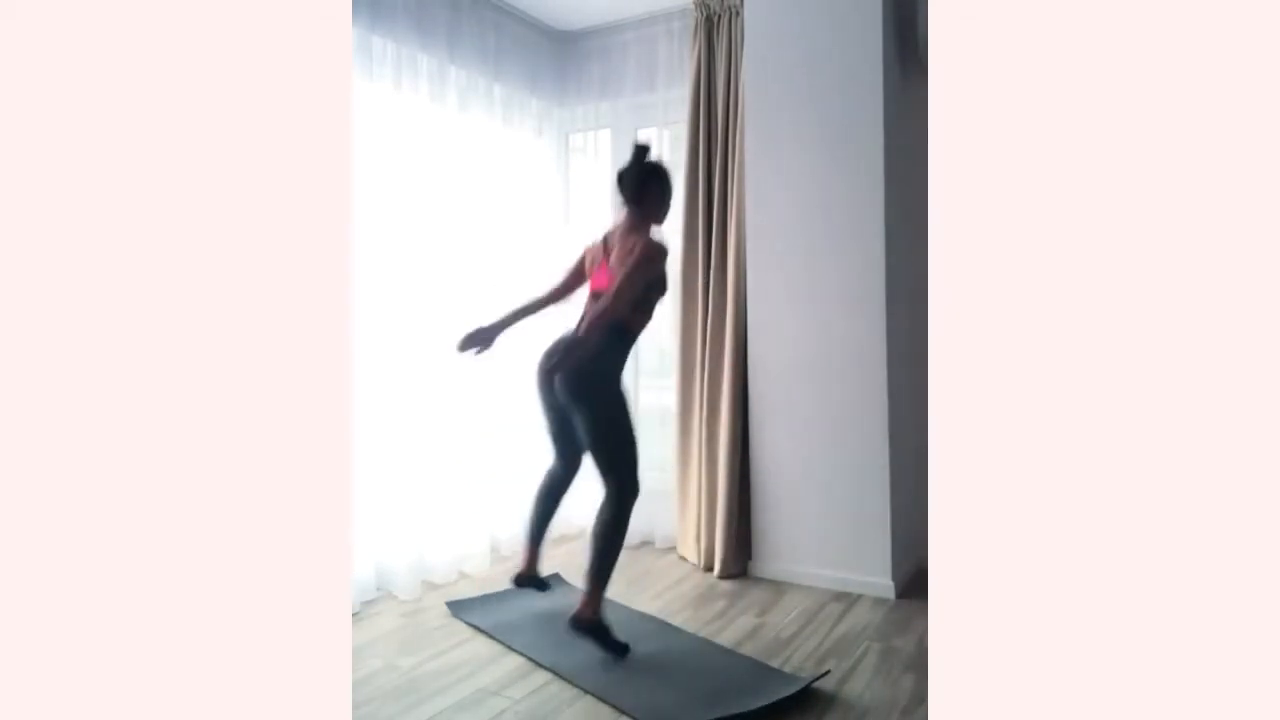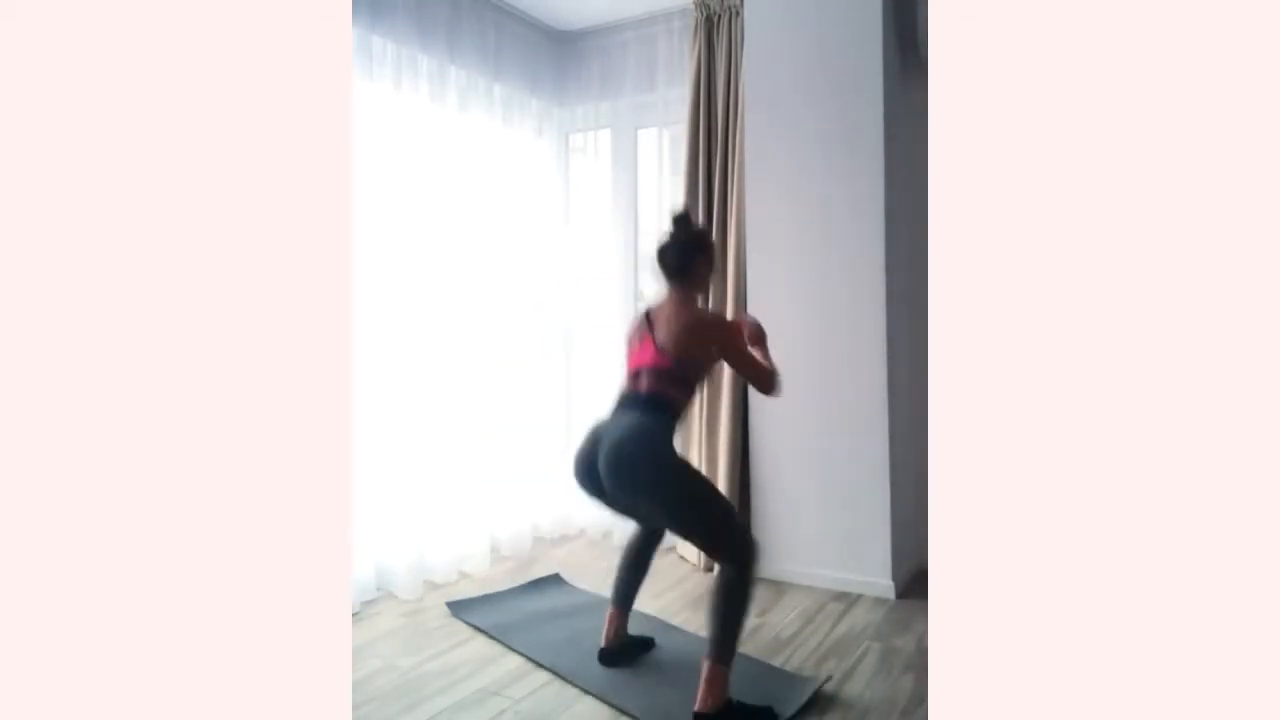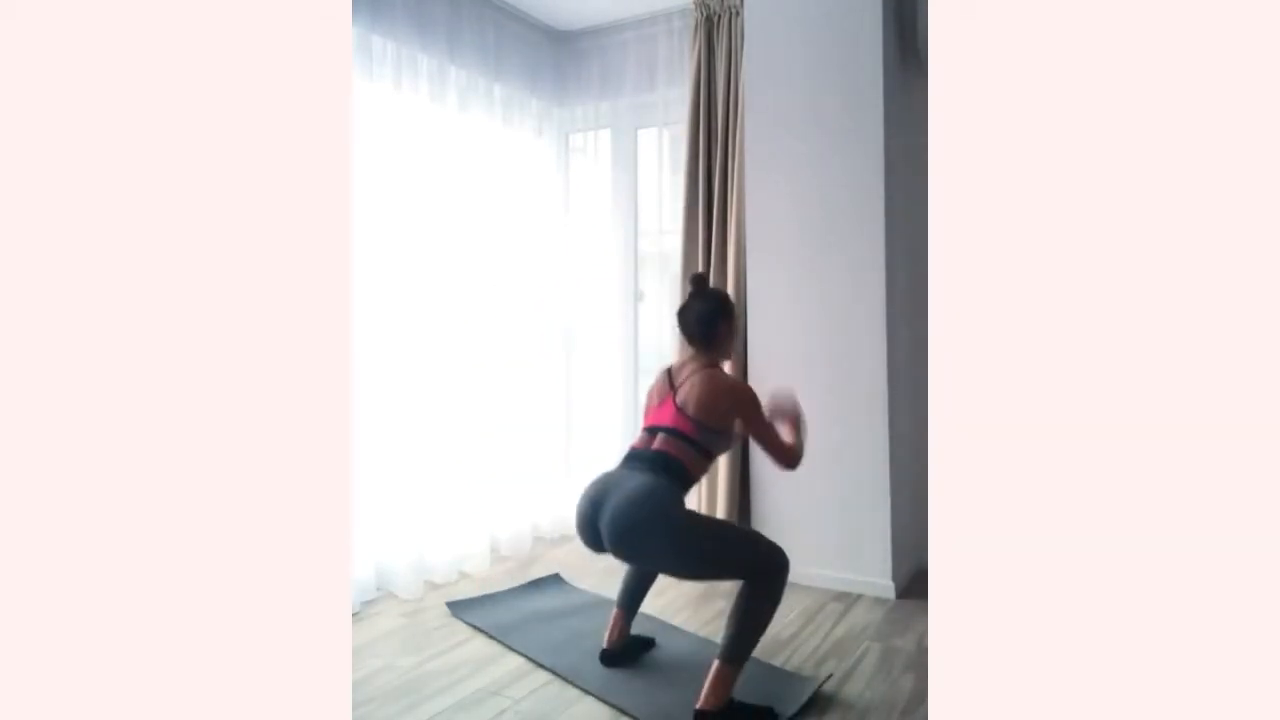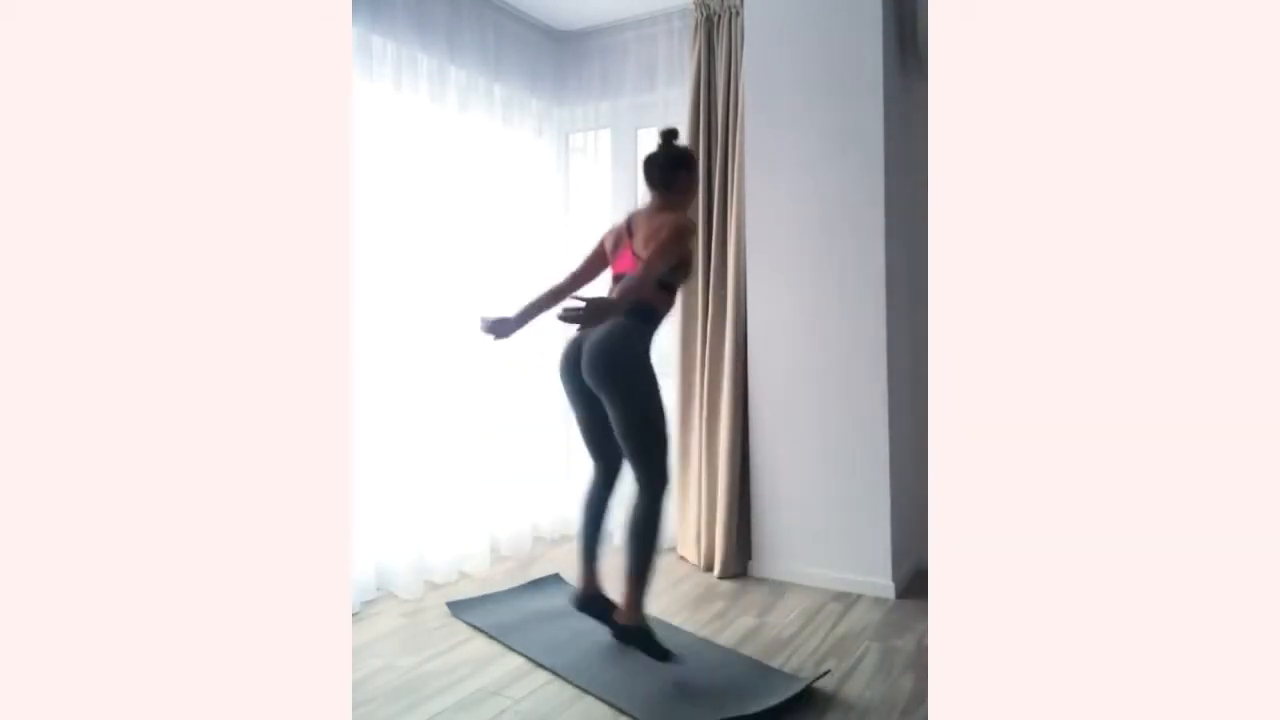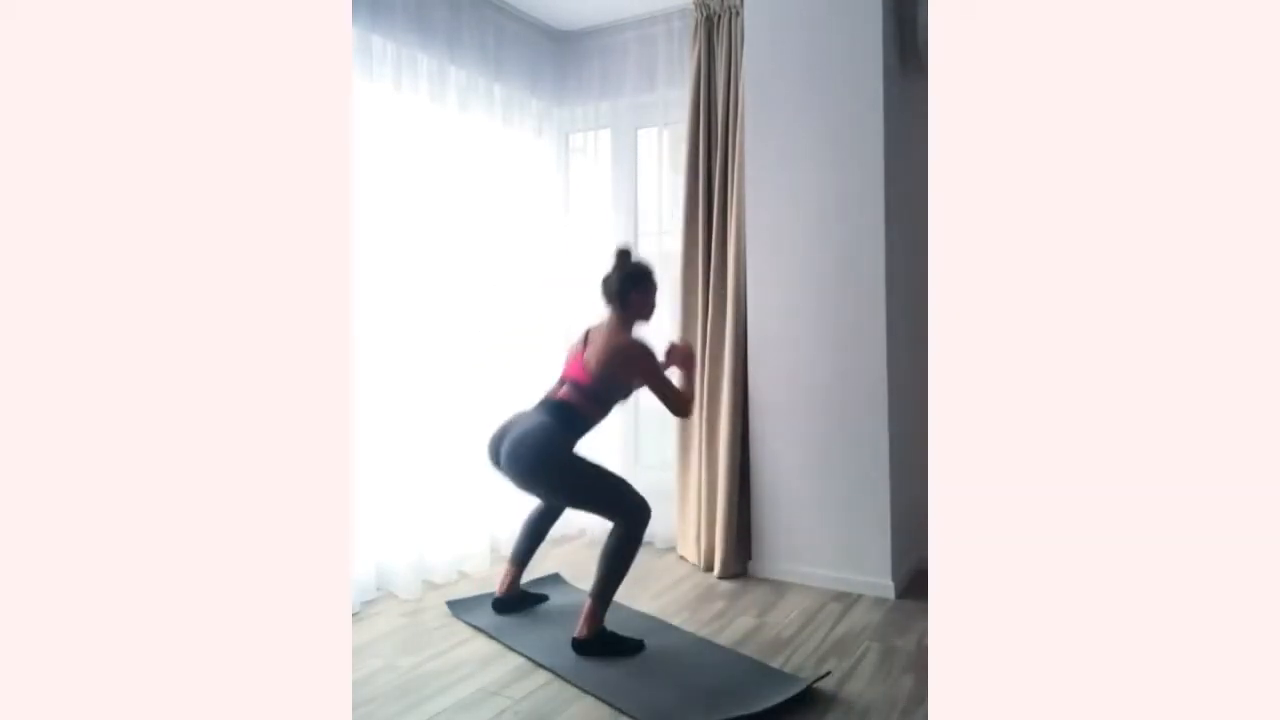
dt=0.3s
person 1, frame 1
left shoulder: (599, 245)
right shoulder: (651, 251)
left elbow: (555, 293)
right elbow: (614, 303)
left wrist: (498, 327)
right wrist: (576, 351)
left hip: (557, 362)
right hip: (590, 372)
left knee: (564, 464)
right knee: (623, 488)
left ankle: (528, 567)
right ankle: (589, 612)
person 1, frame 2
left shoulder: (642, 322)
right shoulder: (706, 323)
right elbow: (767, 384)
right wrist: (755, 341)
left hip: (594, 451)
right hip: (638, 457)
left knee: (652, 522)
right knee: (738, 551)
left ankle: (614, 639)
person 1, frame 3
left shoulder: (661, 380)
right shoulder: (730, 390)
right elbow: (787, 457)
right wrist: (789, 423)
left hip: (594, 507)
right hip: (640, 516)
right knee: (770, 567)
left ankle: (616, 639)
person 1, frame 4
left shoulder: (623, 227)
right shoulder: (679, 226)
left elbow: (572, 280)
right elbow: (645, 278)
left wrist: (518, 318)
right wrist: (598, 310)
left hip: (578, 351)
right hip: (616, 354)
left knee: (606, 471)
right knee: (653, 483)
left ankle: (589, 585)
right ankle: (632, 618)
person 1, frame 5
left shoulder: (592, 336)
right shoulder: (631, 350)
right elbow: (681, 407)
left wrist: (662, 365)
right wrist: (686, 365)
left hip: (507, 438)
right hip: (538, 450)
left knee: (554, 497)
right knee: (633, 513)
left ankle: (508, 591)
right ankle: (590, 630)
